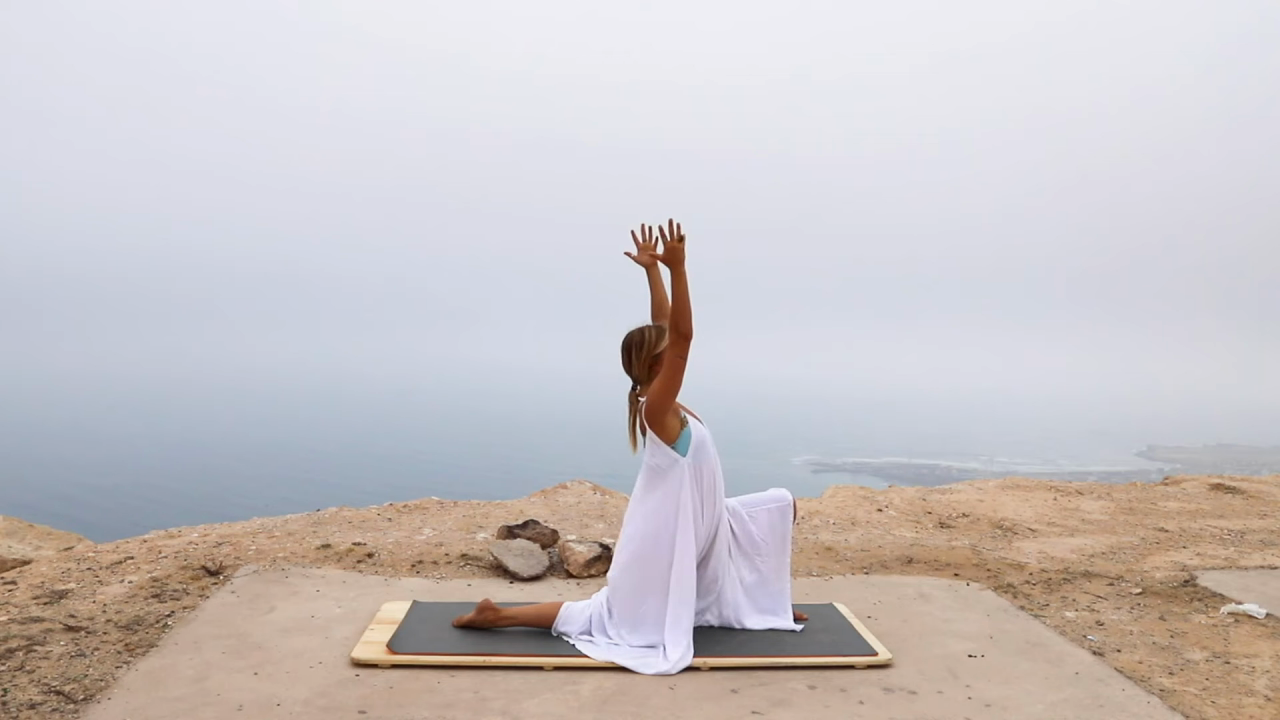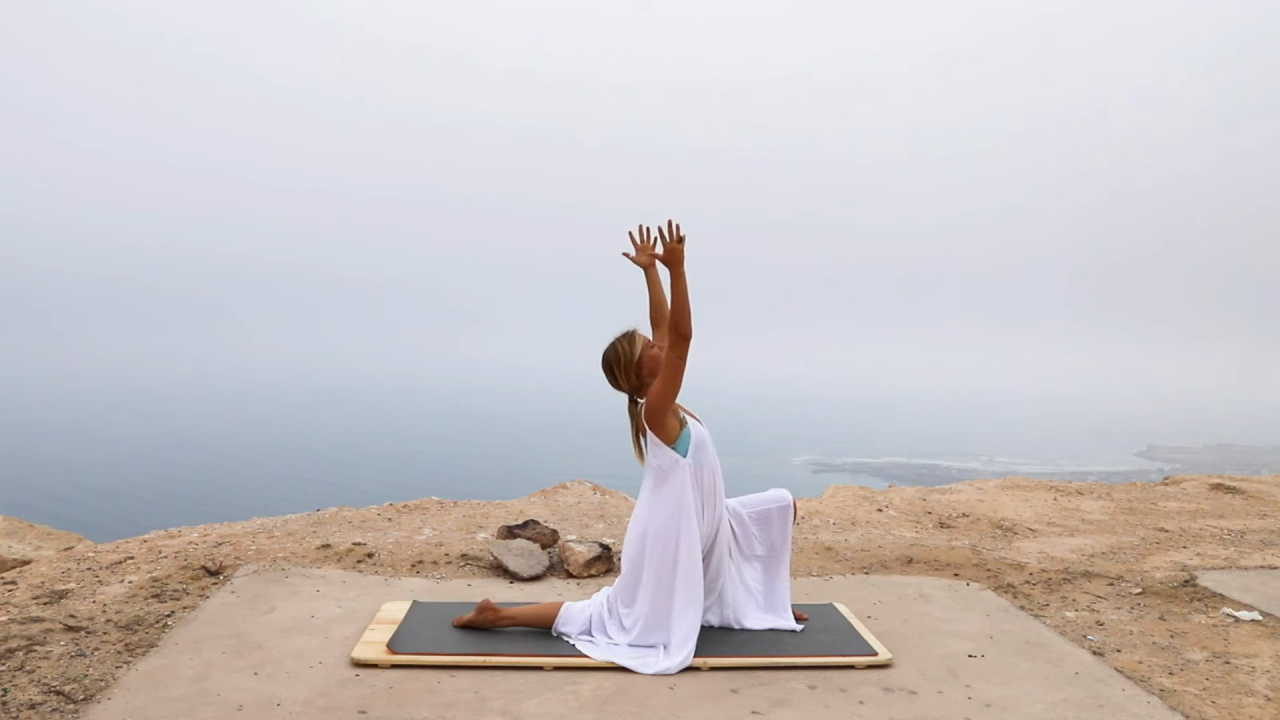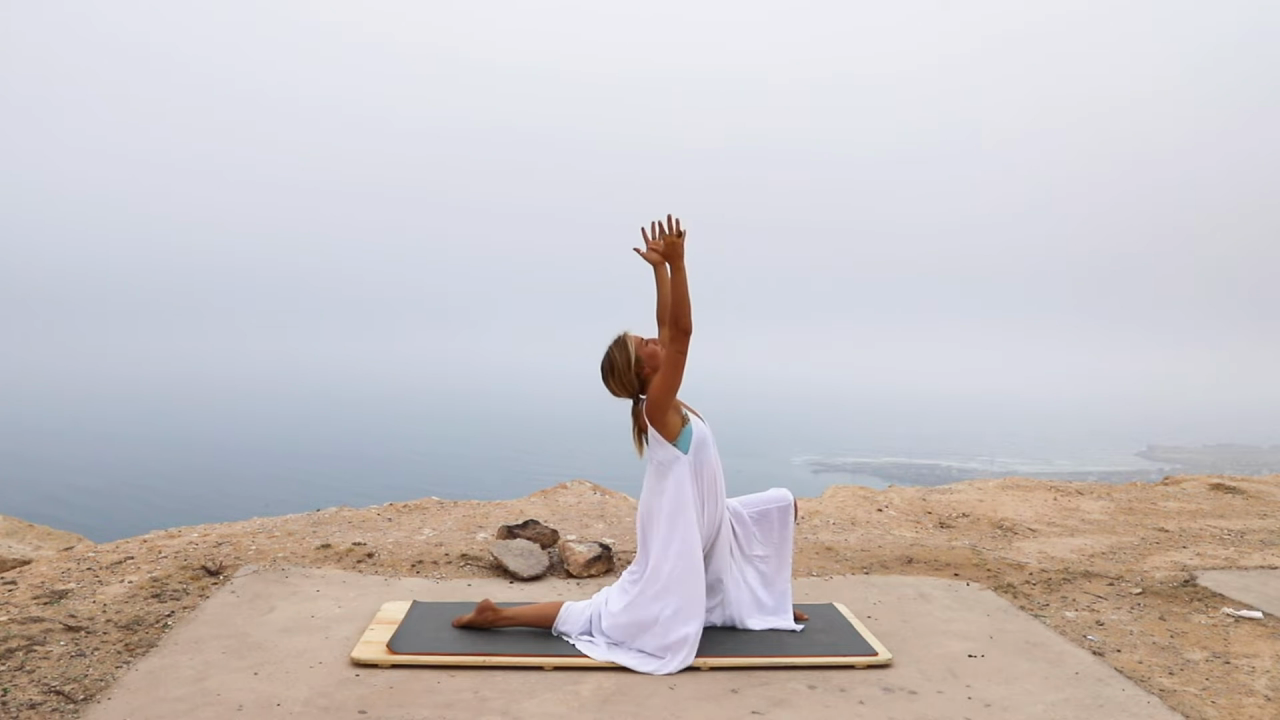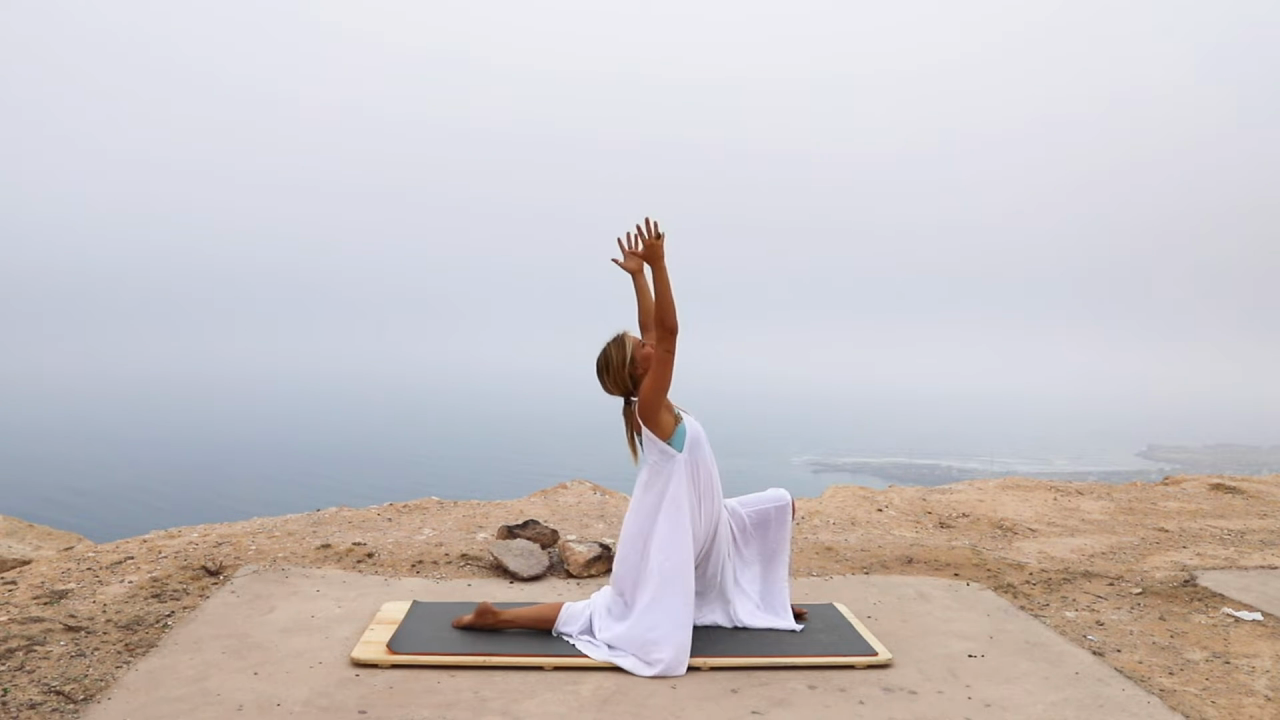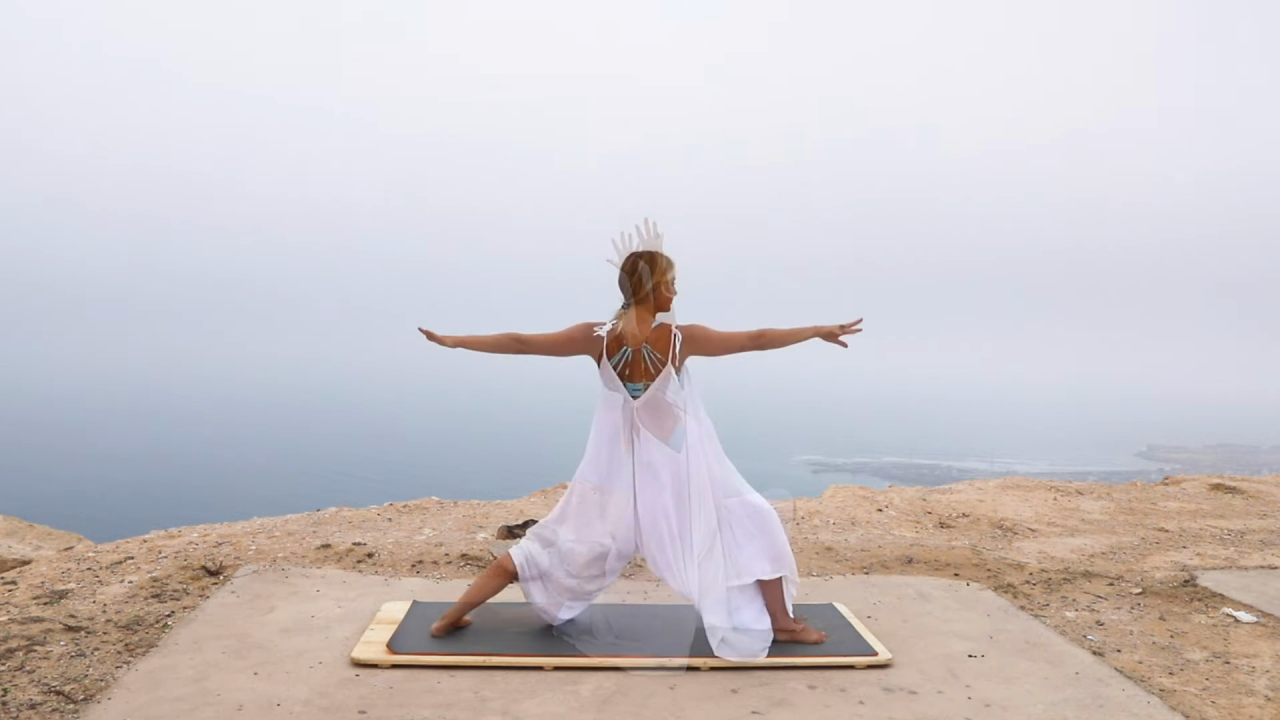
dt=1s
person 1, frame 1
left shoulder: (662, 400)
right shoulder: (658, 406)
left elbow: (666, 328)
right elbow: (683, 336)
left wrist: (653, 270)
right wrist: (676, 269)
left hip: (698, 524)
right hip: (669, 533)
left knee: (779, 505)
right knee: (616, 618)
left ankle: (765, 600)
right ankle: (498, 615)
person 1, frame 2
left shoulder: (660, 401)
right shoulder: (657, 408)
left elbow: (666, 329)
right elbow: (681, 337)
left wrist: (650, 270)
right wrist: (675, 269)
left hip: (700, 525)
right hip: (674, 535)
left knee: (780, 503)
right knee: (611, 617)
left ankle: (765, 600)
right ankle: (497, 615)
person 1, frame 3
left shoulder: (663, 400)
right shoulder: (658, 405)
left elbow: (670, 327)
right elbow: (682, 332)
left wrist: (660, 268)
right wrist: (676, 263)
left hip: (703, 527)
right hip: (676, 538)
left knee: (781, 504)
right knee: (602, 615)
left ankle: (766, 599)
right ankle: (497, 615)
person 1, frame 4
left shoulder: (651, 403)
right shoulder: (650, 406)
left elbow: (654, 330)
right elbow: (667, 331)
left wrist: (639, 274)
right wrist: (656, 265)
left hip: (702, 526)
right hip: (673, 538)
left knee: (779, 503)
right knee: (605, 617)
left ankle: (764, 599)
right ankle: (496, 616)
person 1, frame 5
left shoulder: (599, 338)
right shoulder: (679, 337)
left elbow: (520, 343)
right elbow: (757, 340)
left wrist: (455, 340)
right wrist: (818, 331)
left hip: (614, 480)
right hip: (673, 481)
left knee: (551, 545)
right knee: (754, 525)
left ankle: (452, 615)
right ankle: (782, 623)
